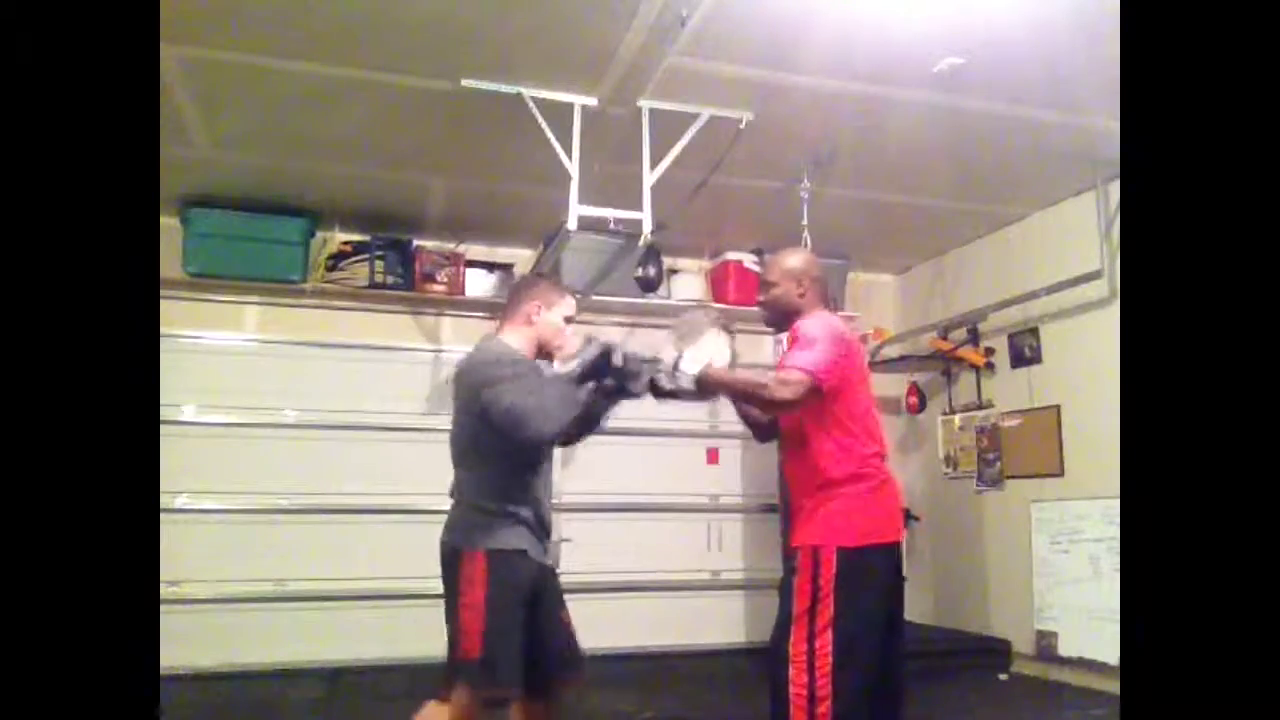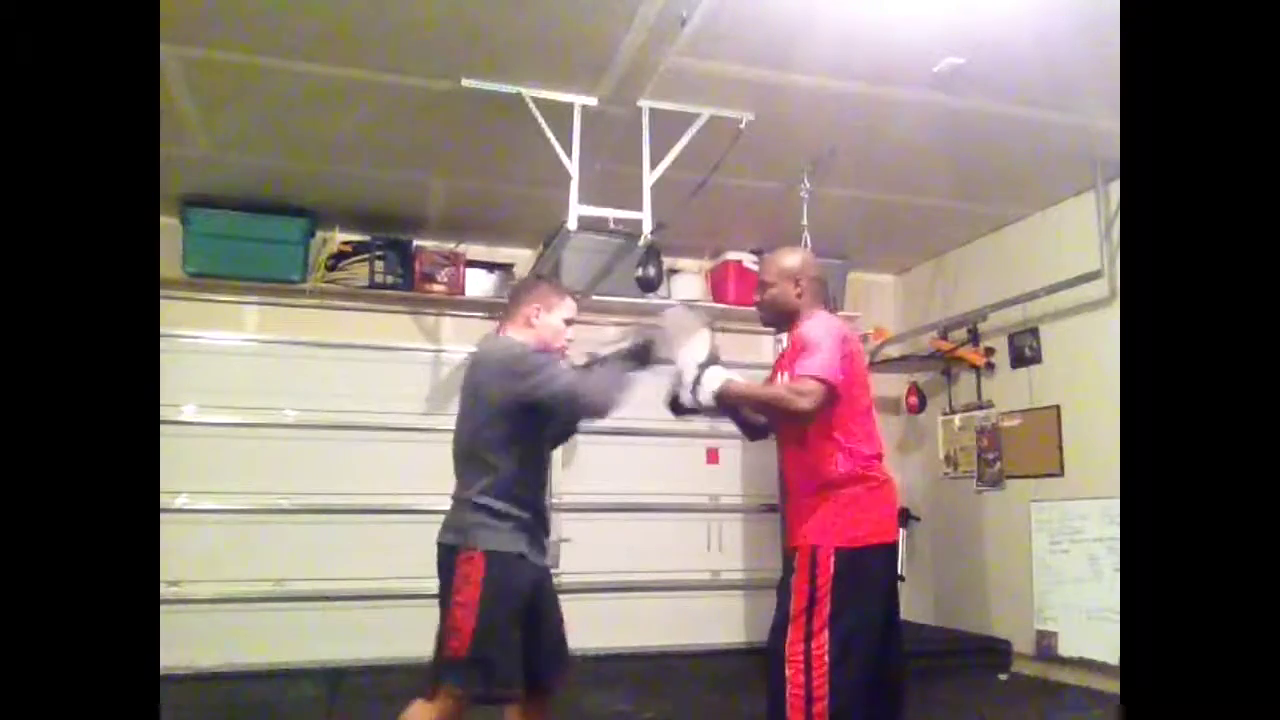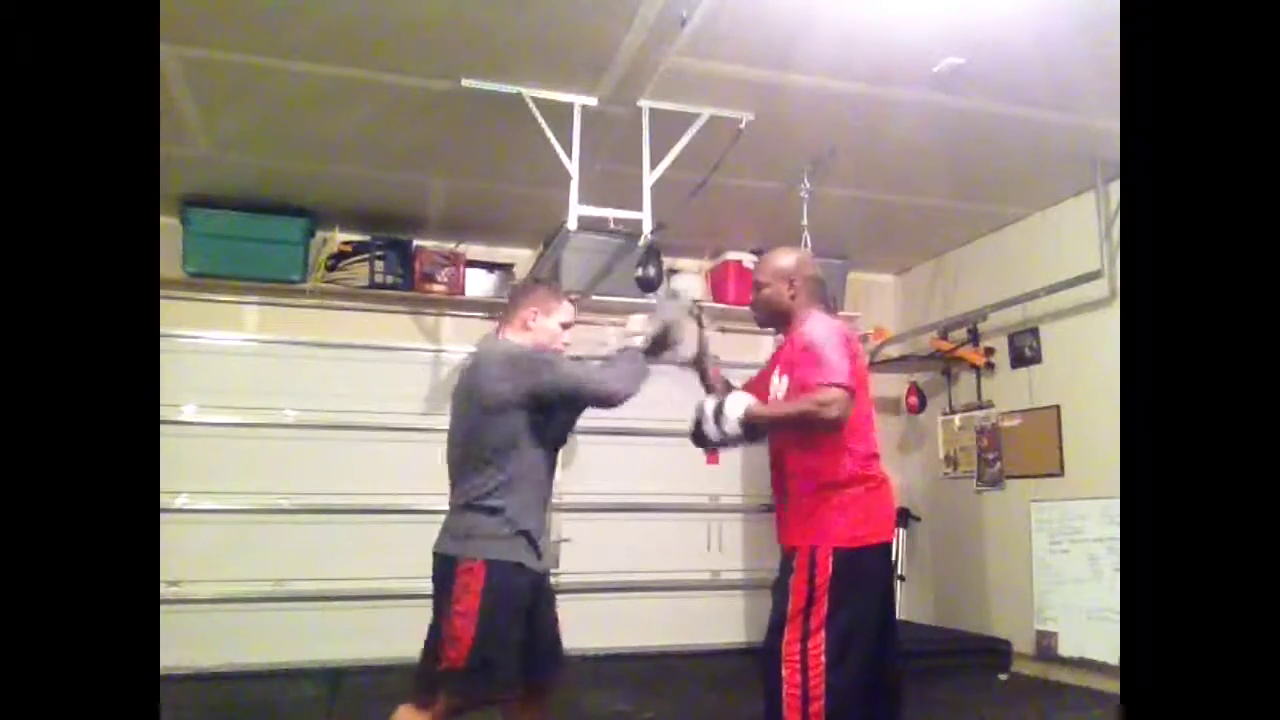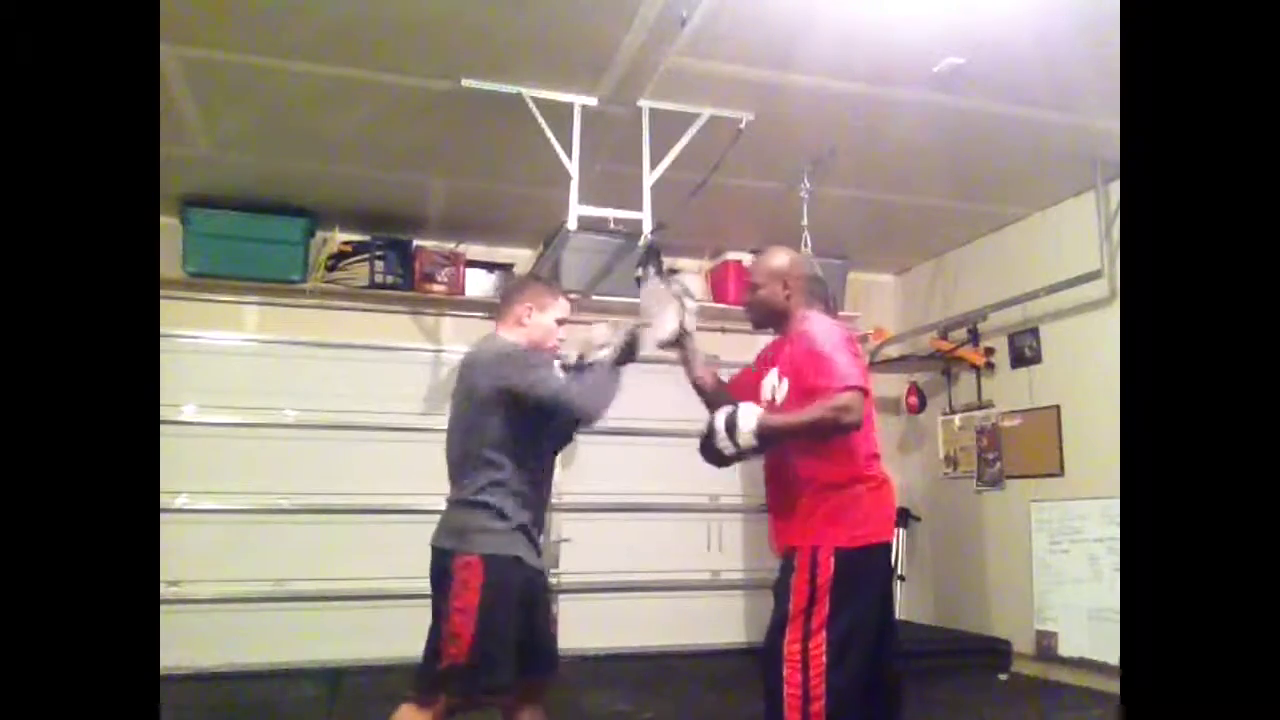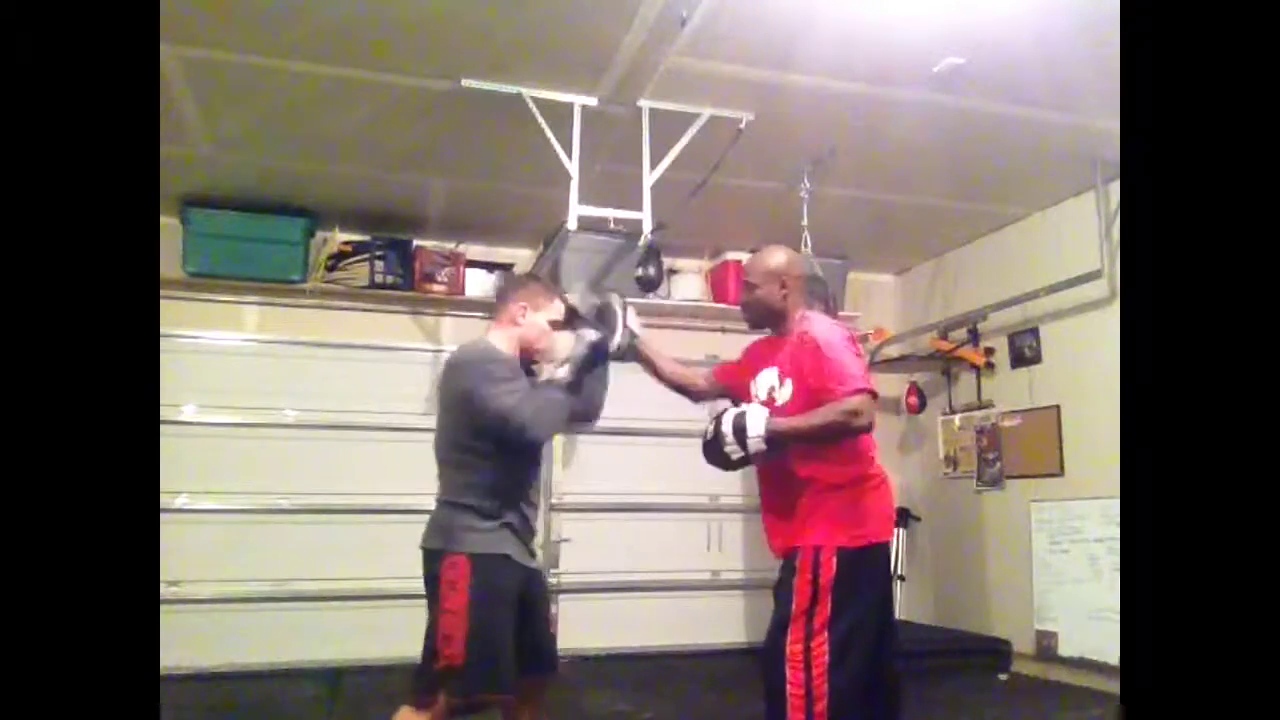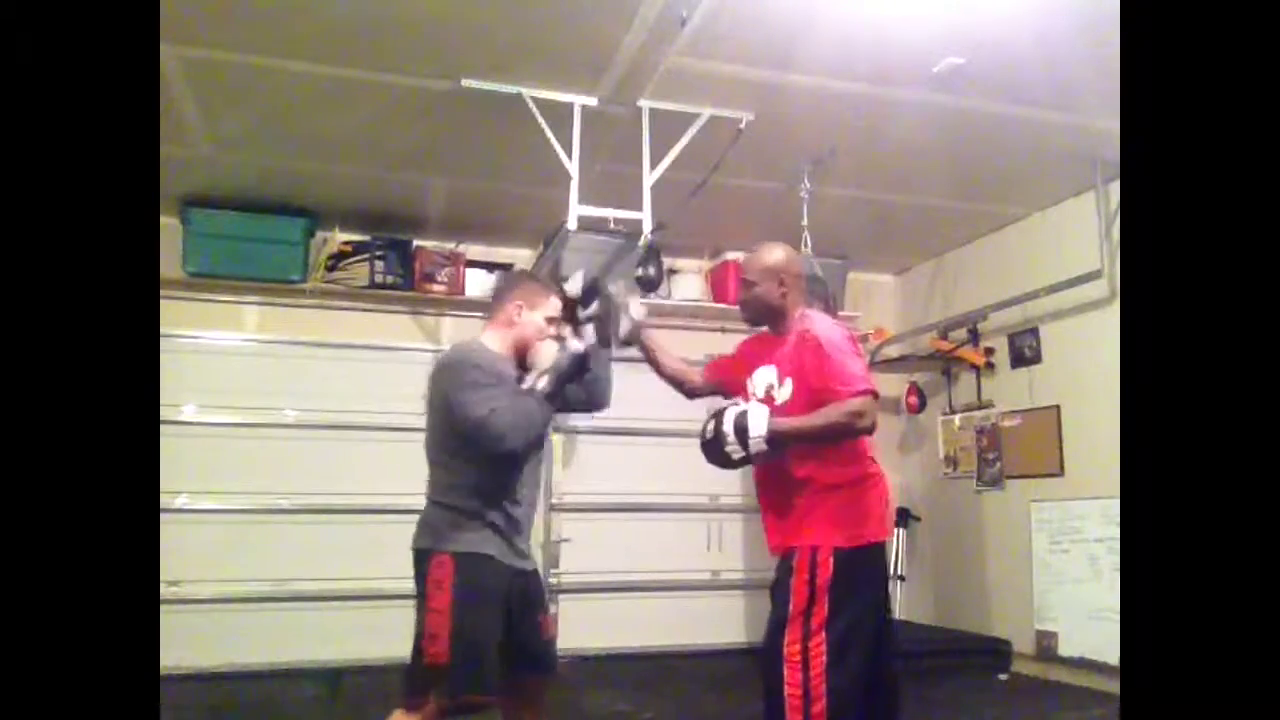
dt=0.1s
person 1, frame 1
left shoulder: (817, 331)
right shoulder: (811, 339)
left elbow: (786, 391)
right elbow: (770, 427)
left wrist: (705, 375)
right wrist: (726, 378)
left hip: (841, 525)
right hip: (865, 523)
left knee: (807, 663)
right knee: (870, 662)
person 1, frame 2
left shoulder: (820, 332)
right shoulder: (803, 344)
left elbow: (803, 399)
right elbow: (759, 424)
left wrist: (719, 387)
right wrist: (716, 380)
left hip: (838, 525)
right hip: (860, 523)
left knee: (805, 661)
right knee: (864, 663)
person 1, frame 3
left shoulder: (819, 335)
right shoulder: (788, 350)
left elbow: (830, 407)
right elbow: (741, 405)
left wrist: (749, 413)
right wrist: (704, 360)
left hip: (836, 526)
right hip: (857, 525)
left knee: (799, 662)
right knee: (863, 663)
person 1, frame 4
left shoulder: (820, 335)
right shoulder: (778, 351)
left elbow: (847, 410)
right elbow: (724, 400)
left wrist: (762, 426)
right wrist: (685, 342)
left hip: (835, 526)
right hip: (850, 525)
left knee: (800, 661)
right knee: (860, 663)
person 1, frame 5
left shoulder: (822, 337)
right shoulder: (764, 352)
left elbow: (858, 412)
right elbow: (699, 385)
left wrist: (767, 429)
right wrist: (634, 337)
left hip: (836, 525)
right hip: (833, 528)
left knee: (803, 663)
right knee: (858, 664)
person 1, frame 6
left shoulder: (823, 336)
right shoulder: (759, 349)
left elbow: (862, 414)
right elbow: (694, 380)
left wrist: (770, 429)
right wrist: (638, 332)
left hip: (832, 526)
right hip: (830, 529)
left knee: (798, 661)
right knee: (855, 663)
person 2, frame 1
left shoulder: (522, 368)
right shoulder: (492, 363)
left elbow: (566, 429)
right elbow: (536, 423)
left wrist: (603, 388)
right wrist: (575, 375)
left hip: (524, 546)
right hip: (487, 546)
left knee: (542, 679)
person 2, frame 2
left shoulder: (520, 365)
right shoulder: (507, 359)
left elbow: (551, 432)
right elbow: (592, 399)
left wrist: (598, 372)
right wrist: (627, 356)
left hip: (522, 547)
right hip: (485, 546)
left knee: (536, 681)
person 2, frame 3
left shoulder: (518, 369)
right shoulder: (515, 360)
left elbow: (543, 440)
right elbow: (607, 388)
right wrist: (639, 345)
left hip: (515, 552)
right hip: (482, 554)
left knee: (532, 682)
person 2, frame 4
left shoulder: (514, 370)
right shoulder: (504, 359)
left elbow: (547, 441)
right elbow: (580, 404)
right wrist: (612, 355)
left hip: (514, 549)
right hip: (479, 549)
left knee: (530, 681)
person 2, frame 5
left shoulder: (522, 371)
right shoulder: (477, 362)
left elbow: (585, 411)
right elbow: (532, 426)
left wrist: (587, 350)
right wrist: (564, 371)
left hip: (516, 551)
right hip: (472, 550)
left knee: (529, 681)
person 2, frame 6
left shoulder: (519, 371)
right shoulder: (466, 364)
left elbow: (595, 395)
right elbow: (504, 434)
right wrist: (545, 378)
left hip: (510, 551)
right hip: (461, 549)
left knee: (528, 682)
